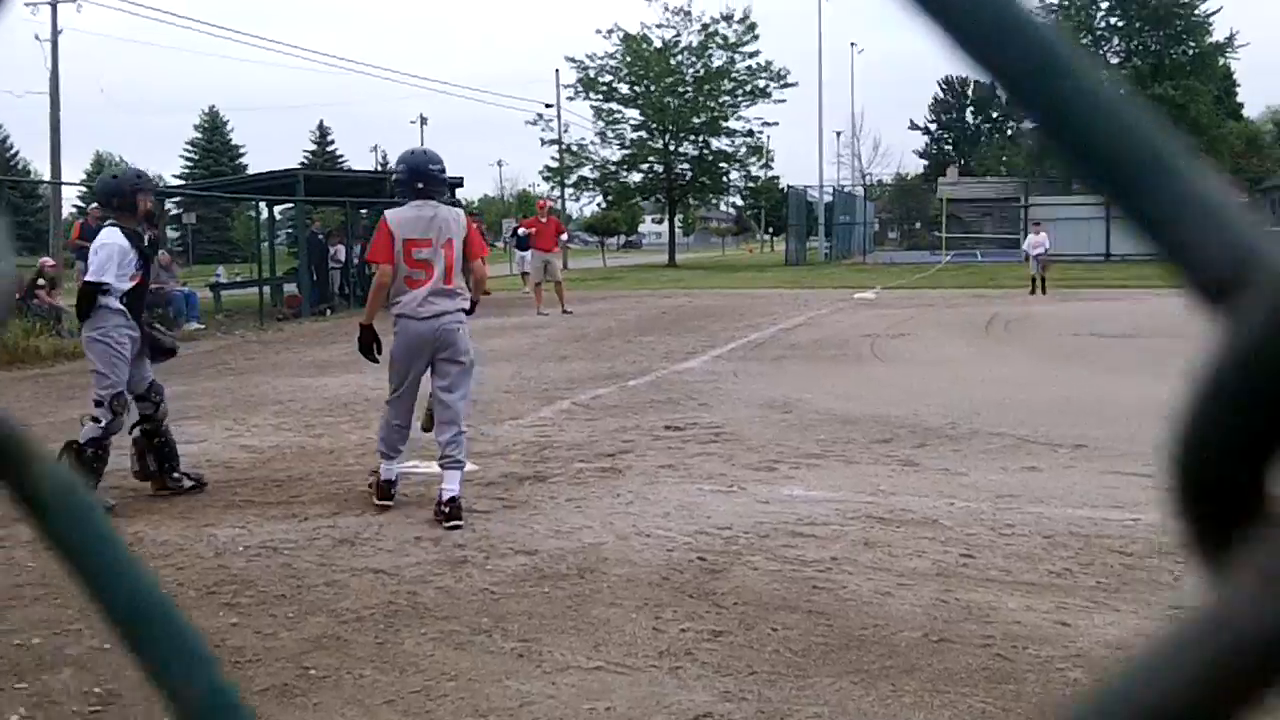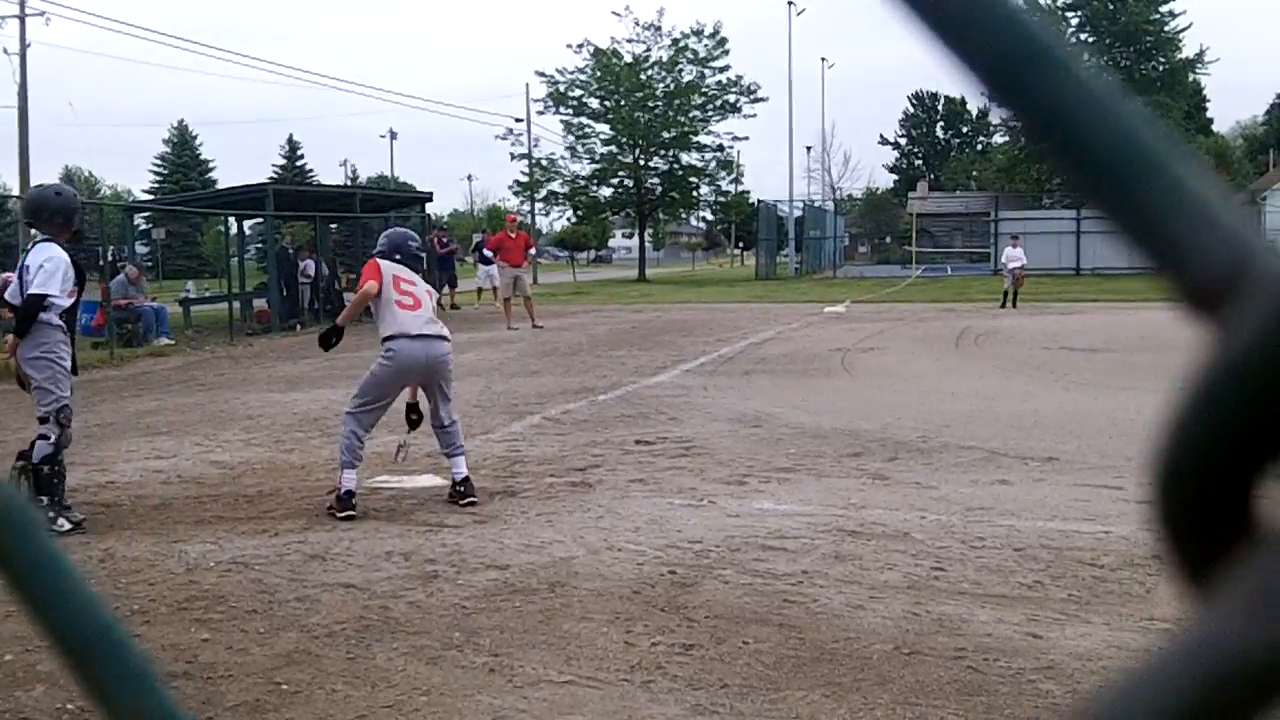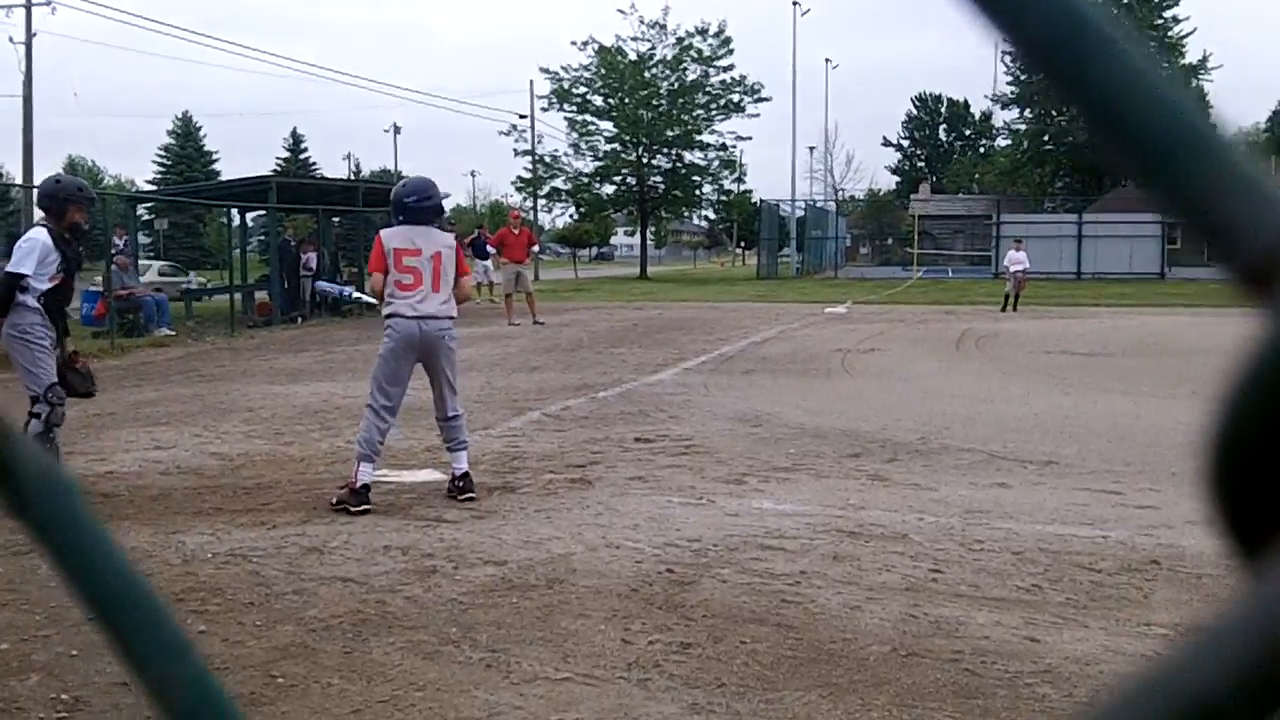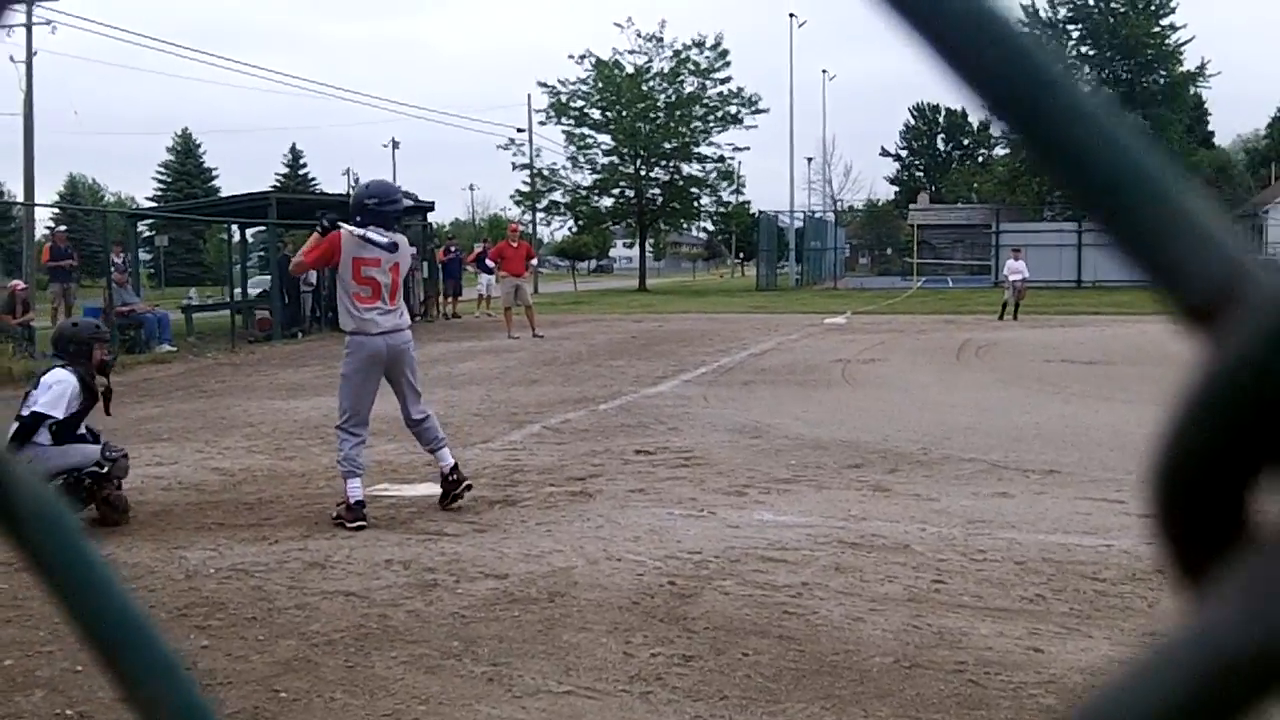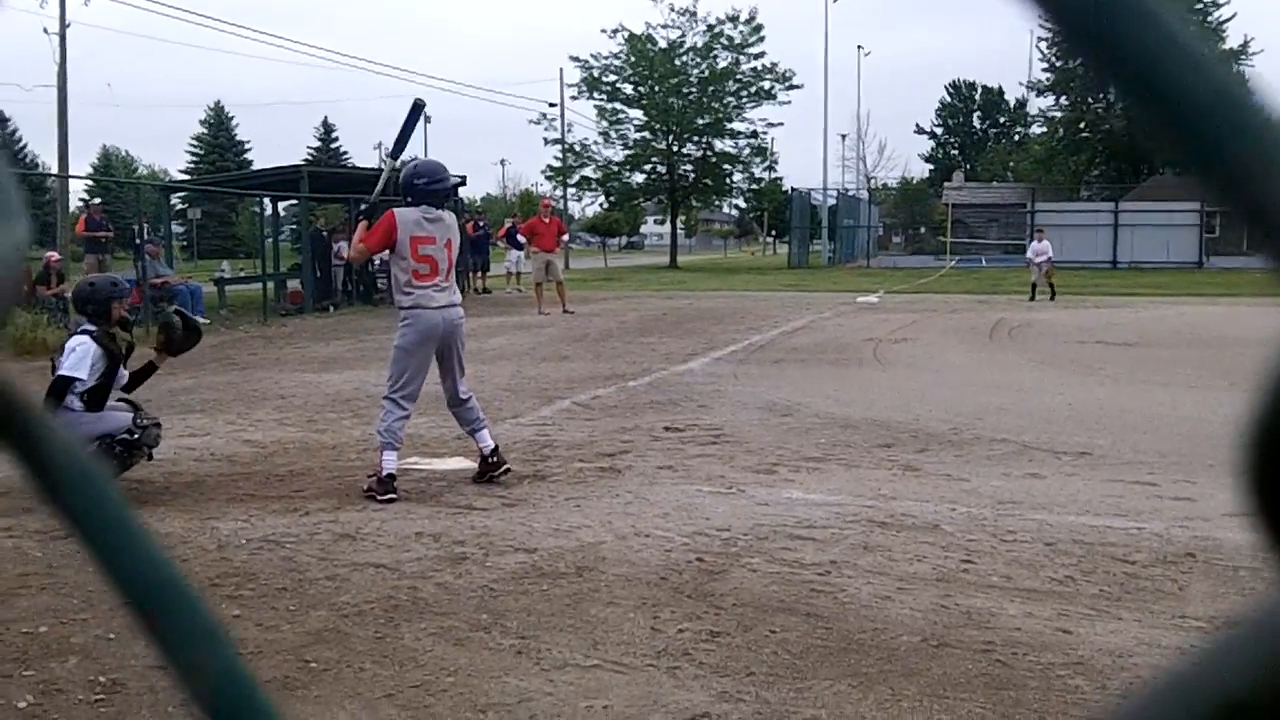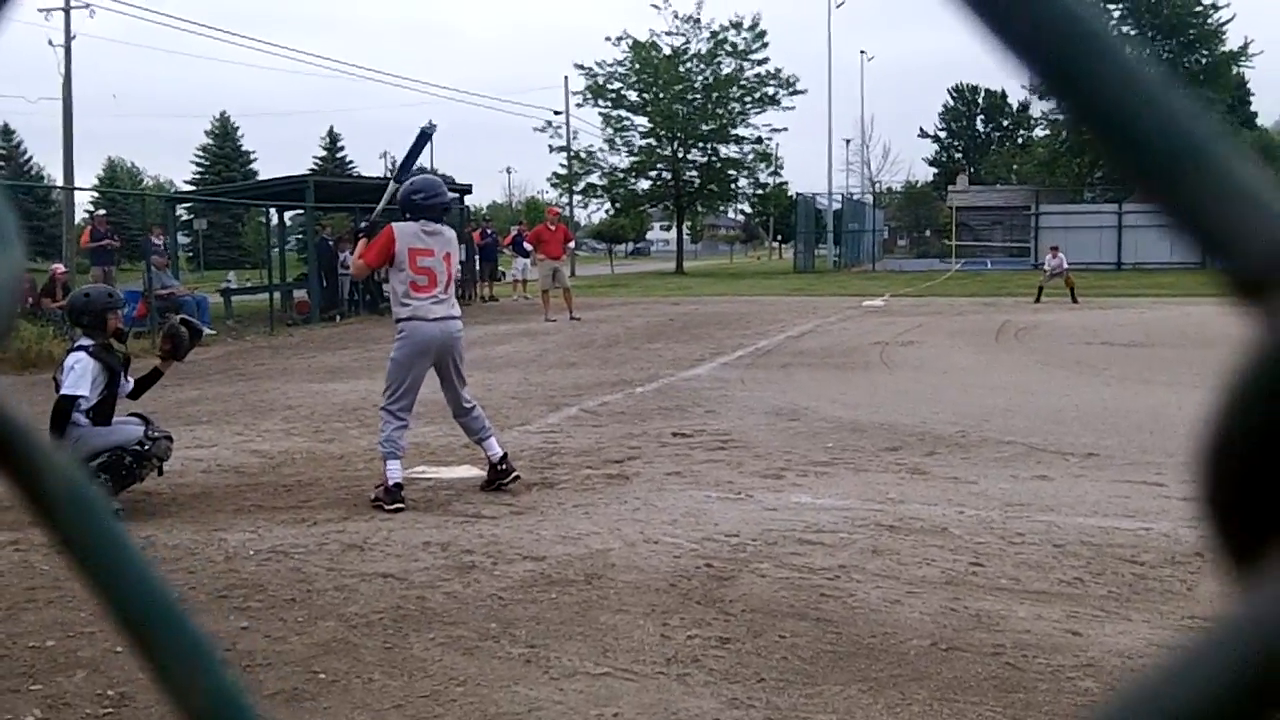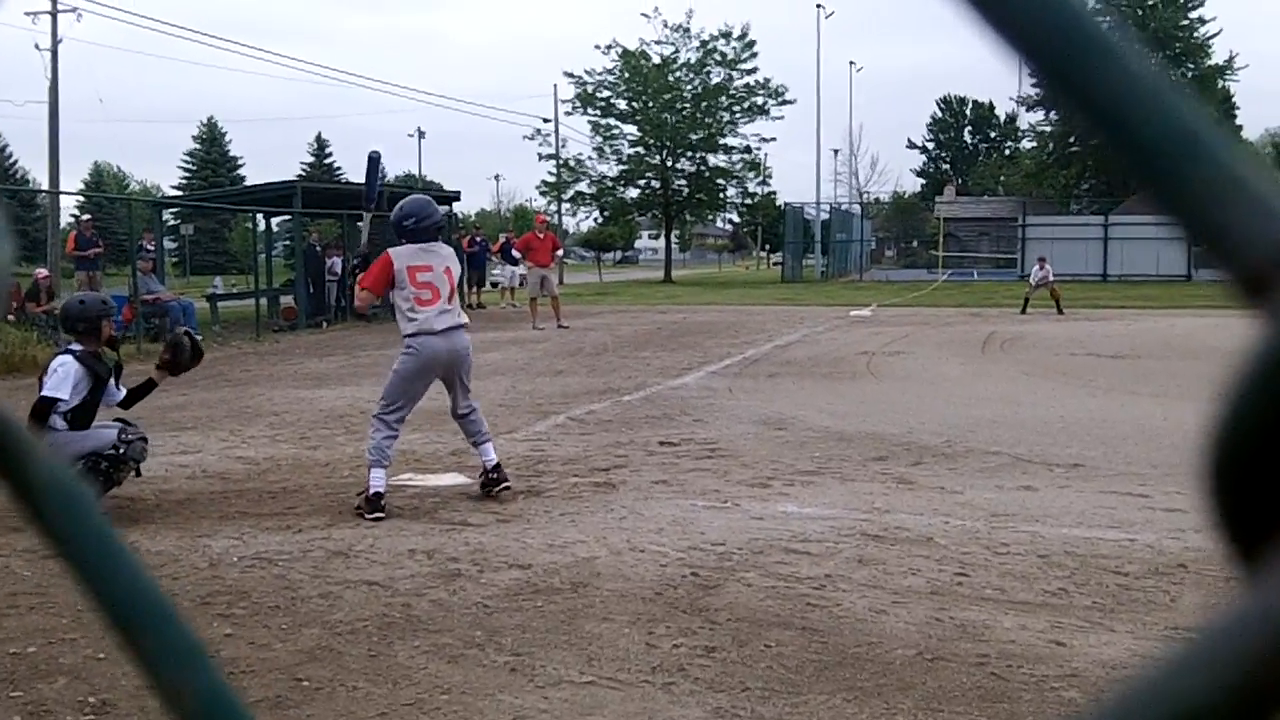
dt=0.7s
person 1, frame 1
left shoulder: (392, 220)
right shoulder: (458, 218)
left elbow: (384, 278)
right elbow: (480, 274)
left wrist: (366, 324)
right wrist: (471, 300)
left hip: (411, 324)
right hip: (452, 322)
left knee: (399, 405)
right knee: (451, 412)
left ankle: (386, 481)
right ankle: (451, 497)
person 1, frame 2
left shoulder: (378, 266)
right shoulder: (425, 287)
left elbow: (370, 289)
left wrist: (338, 324)
right wrist: (413, 401)
left hip: (402, 348)
right hip: (440, 347)
left knee: (357, 416)
right knee: (444, 415)
left ankle: (346, 494)
right ankle: (462, 482)
person 1, frame 3
left shoulder: (386, 238)
right shoulder: (449, 241)
left elbow: (376, 287)
right elbow: (464, 292)
left hip: (401, 327)
right hip: (441, 327)
left knee: (380, 407)
right knee: (448, 404)
left ankle: (360, 487)
right ankle: (461, 477)
person 1, frame 4
left shoulder: (341, 239)
right shoulder: (402, 245)
left elbow: (296, 267)
left wrist: (320, 231)
left hip: (362, 342)
right hip: (400, 338)
left knee: (352, 424)
right knee: (417, 412)
left ankle: (354, 503)
right ankle: (450, 473)
person 1, frame 5
left shoulder: (397, 219)
right shoulder: (450, 221)
left elbow: (356, 255)
left wrist: (363, 219)
left hip: (418, 318)
right hip: (452, 315)
left knee: (398, 397)
right knee: (458, 391)
left ankle: (386, 476)
right ankle: (491, 456)
person 1, frame 6
left shoulder: (396, 232)
right shoulder: (450, 236)
left elbow: (358, 271)
left wrist: (363, 237)
left hip: (415, 330)
right hip: (451, 328)
left knee: (395, 409)
right knee: (461, 401)
left ankle: (392, 486)
right ankle: (500, 463)
person 1, frame 7
left shoulder: (392, 257)
right shoulder: (448, 253)
left elbow: (361, 303)
left wrist: (359, 277)
left hip: (422, 346)
right hip: (459, 340)
left knee: (386, 418)
right knee: (464, 408)
left ankle: (374, 493)
right ankle: (494, 470)
person 2, frame 1
left shoulder: (129, 237)
right shoulder: (114, 239)
right elbow: (91, 287)
right wrist: (86, 320)
left hip: (128, 330)
right hip: (110, 330)
left knee: (151, 400)
right knee: (110, 407)
left ankle: (165, 475)
person 2, frame 2
left shoulder: (34, 252)
right shoulder: (55, 255)
right elbow: (34, 301)
left hip: (40, 343)
right hip: (48, 343)
left knee: (57, 418)
right knee: (55, 421)
left ankle: (37, 493)
right ankle: (44, 506)
person 2, frame 3
left shoulder: (64, 242)
right shoulder: (39, 237)
left wrist: (65, 342)
left hip: (44, 330)
right hip: (27, 326)
left knee: (47, 400)
right knee: (49, 400)
person 2, frame 4
left shoulder: (83, 381)
right shoulder: (65, 379)
left elbow: (80, 434)
right elbow: (31, 421)
left hip: (41, 451)
right hip: (29, 455)
left knee: (90, 440)
right knee: (116, 460)
person 2, frame 5
left shoulder: (106, 339)
right shoulder: (86, 343)
left elbow: (126, 384)
right elbow: (58, 388)
left wrist: (158, 359)
left hip: (82, 417)
right hip: (68, 423)
left knee: (129, 410)
right knee: (147, 428)
person 2, frame 6
left shoulder: (105, 352)
right shoulder: (84, 358)
left elbow: (132, 391)
right elbow: (63, 407)
left wrist: (165, 364)
left hip: (90, 431)
right hip: (76, 436)
left knee: (139, 423)
right knee: (158, 442)
person 2, frame 7
left shoulder: (99, 365)
right shoulder: (71, 362)
left elbow: (125, 401)
right elbow: (41, 408)
left wrist: (158, 376)
left hip: (71, 437)
right hip: (54, 442)
left knee: (126, 431)
right knee: (133, 442)
